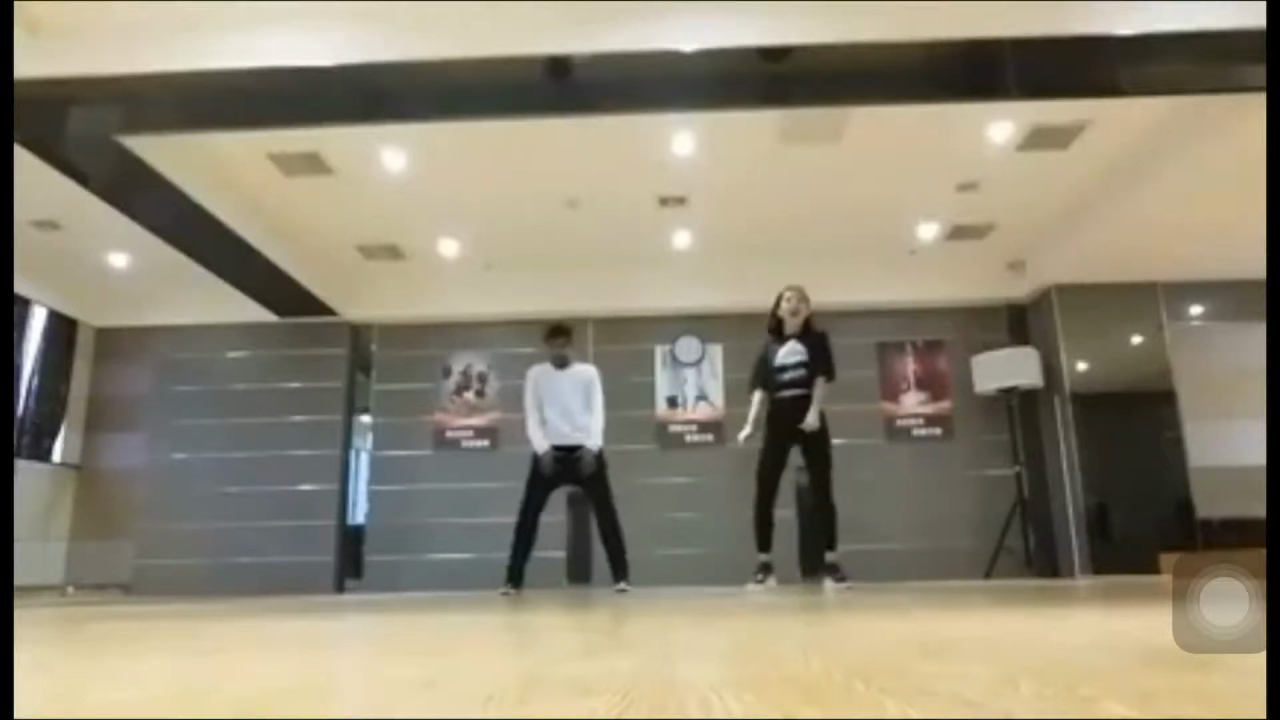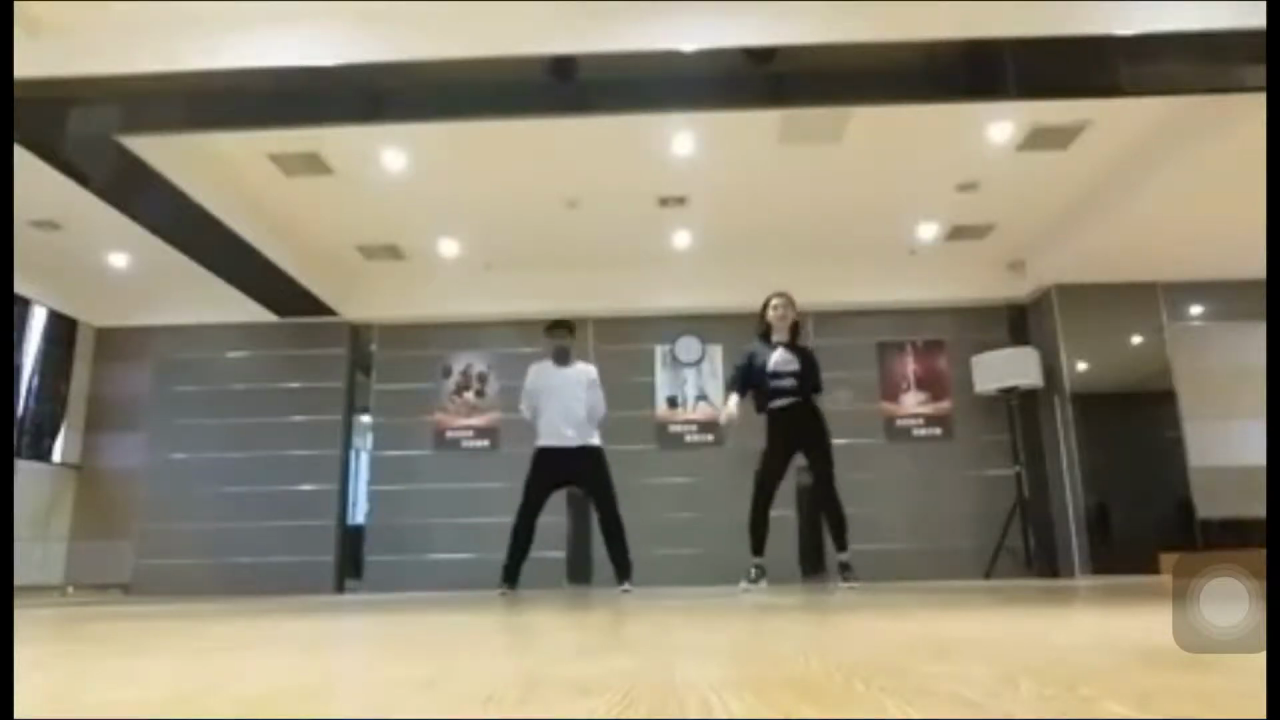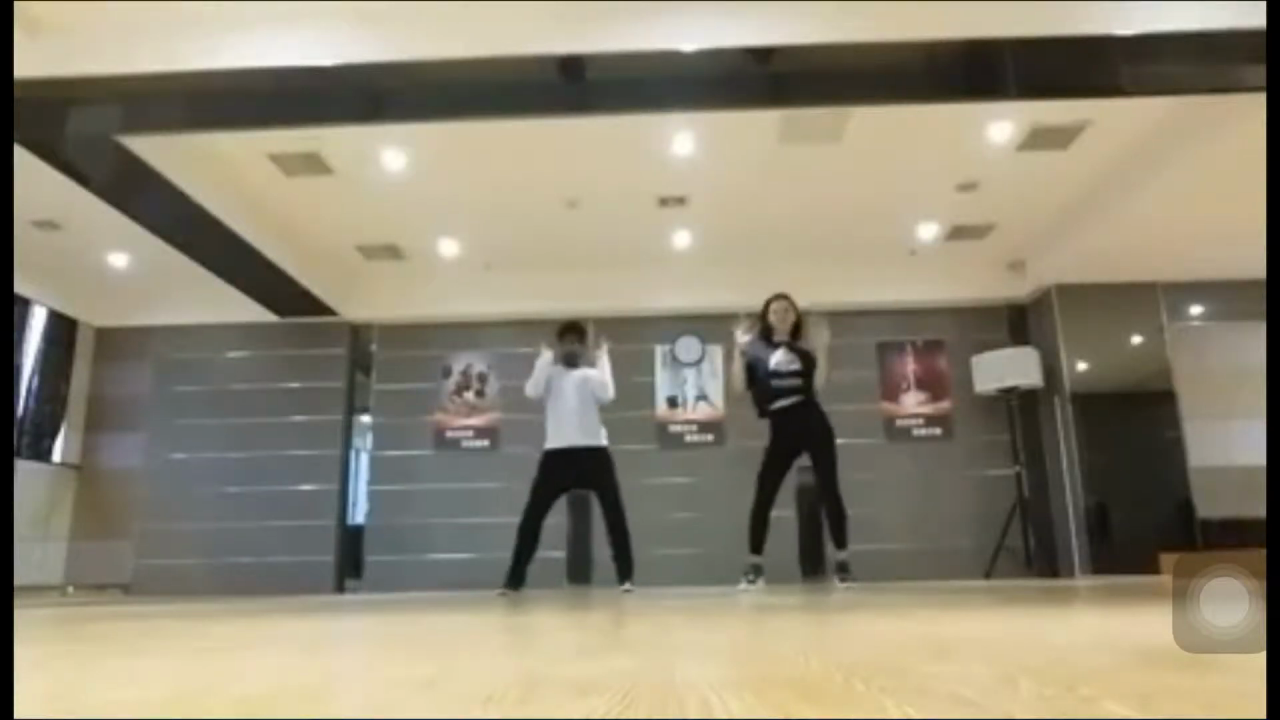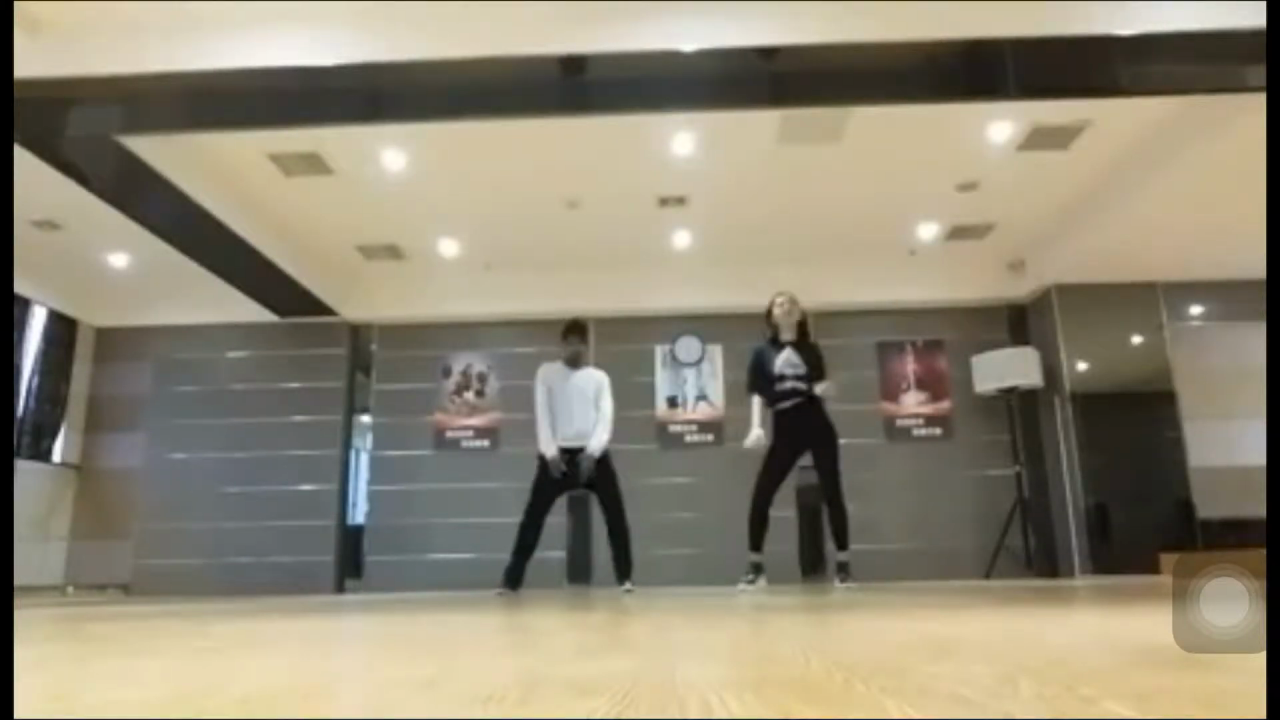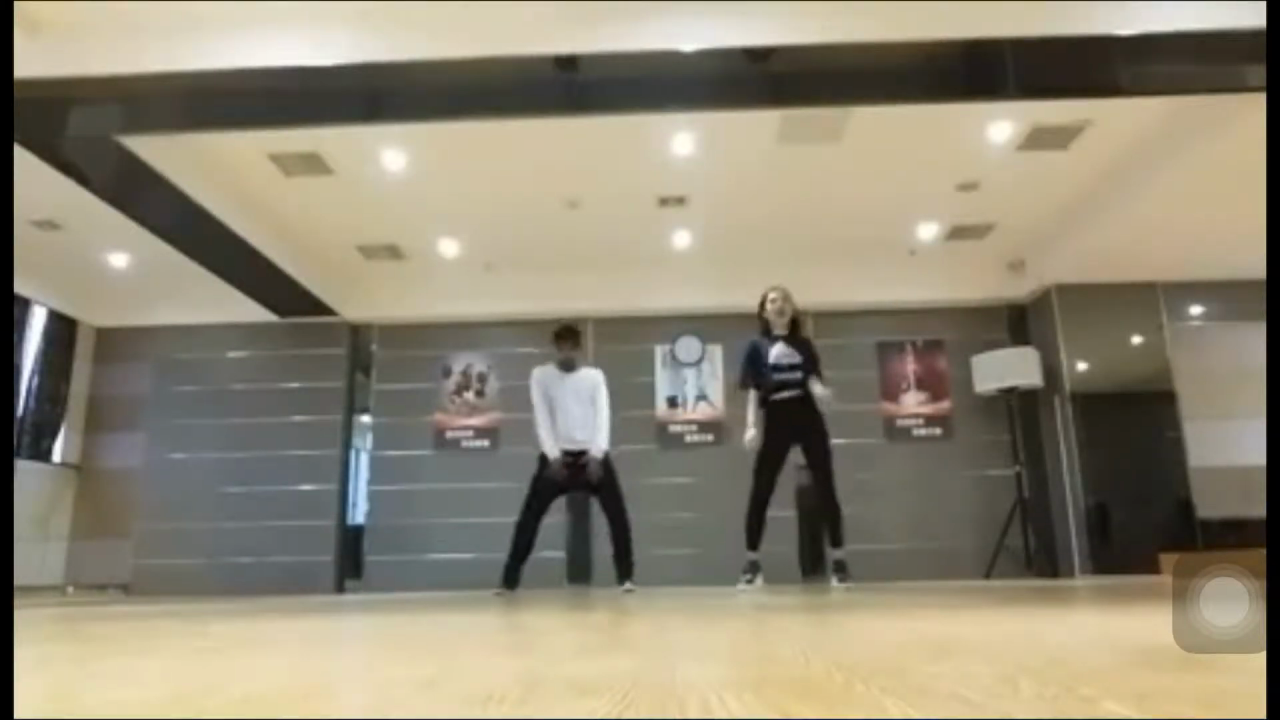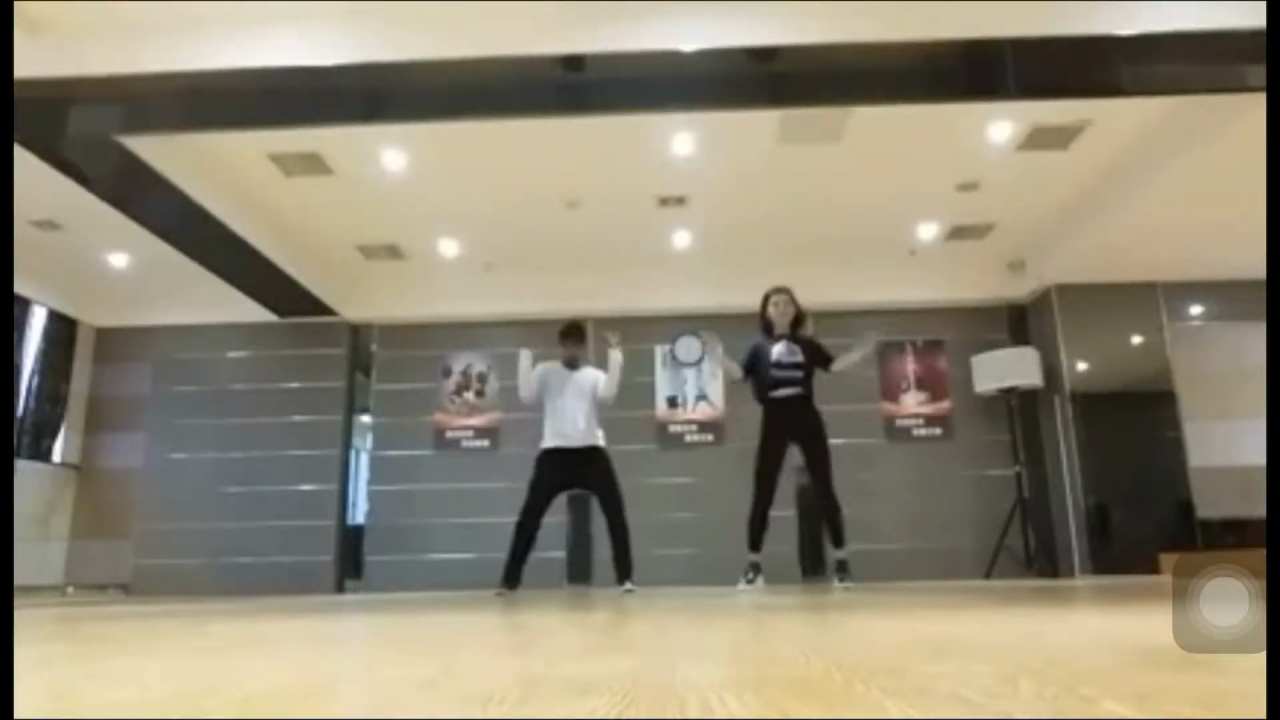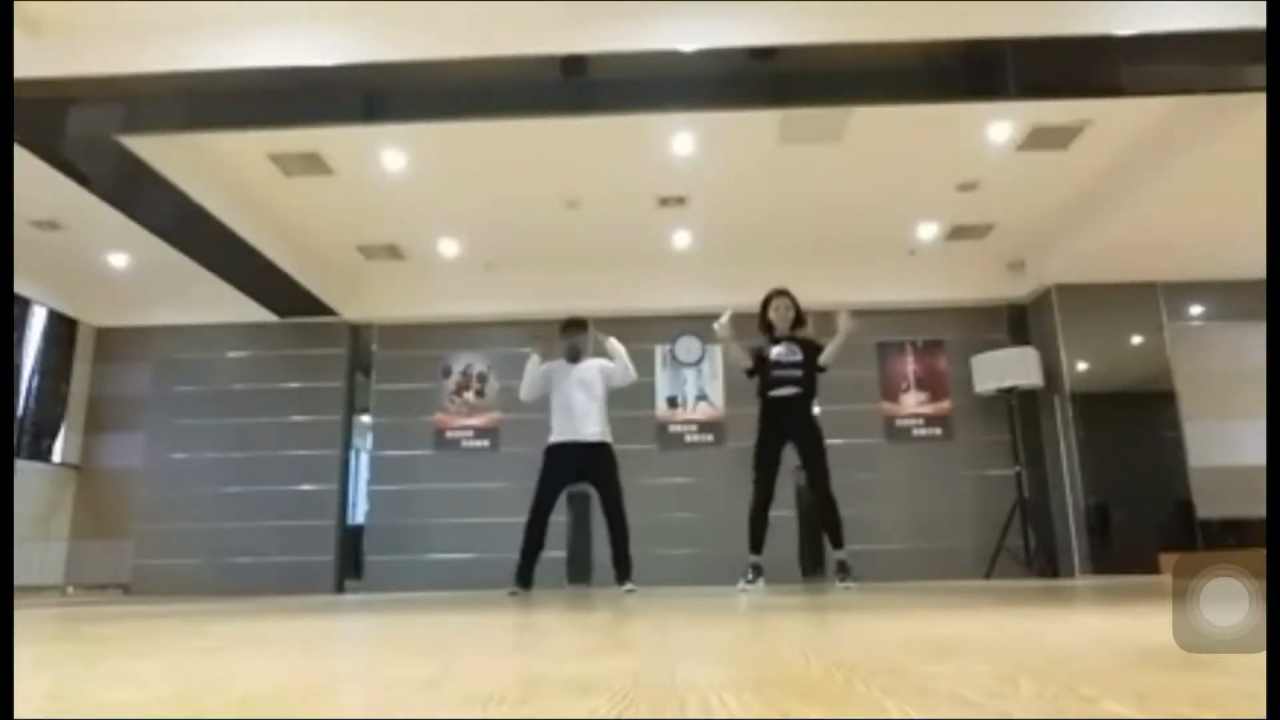
dt=0.7s
person 1, frame 1
left shoulder: (816, 339)
right shoulder: (769, 347)
left elbow: (822, 377)
right elbow: (759, 389)
left wrist: (814, 411)
right wrist: (749, 424)
left hip: (809, 421)
right hip: (777, 422)
left knee: (821, 491)
right knee: (765, 493)
left ankle: (830, 563)
right ankle: (764, 565)
person 1, frame 2
left shoulder: (804, 354)
right shoulder: (756, 352)
left elbow: (816, 392)
right elbow: (738, 389)
right wrist: (731, 407)
left hip: (809, 424)
right hip: (779, 429)
left knee: (826, 493)
right knee: (761, 496)
left ankle: (844, 563)
right ankle: (756, 567)
person 1, frame 3
left shoulder: (804, 351)
right shoulder: (756, 349)
left elbow: (817, 385)
right elbow: (739, 386)
left wrist: (822, 352)
right wrist: (739, 352)
left hip: (813, 425)
right hip: (782, 430)
left knee: (829, 492)
right knee: (764, 496)
left ankle: (841, 562)
right ankle: (754, 566)
person 1, frame 4
left shoulder: (811, 350)
right shoulder: (763, 352)
left elbow: (820, 386)
right elbow: (758, 395)
left wrist: (822, 388)
right wrist: (756, 427)
left hip: (816, 426)
right hip: (785, 431)
left knee: (832, 493)
right knee: (761, 494)
left ankle: (842, 564)
right ankle: (755, 565)
person 1, frame 5
left shoulder: (803, 344)
right shoulder: (758, 346)
left elbow: (813, 378)
right elbow: (753, 389)
left wrist: (820, 390)
right wrist: (751, 425)
left hip: (808, 418)
right hip: (776, 421)
left knee: (825, 490)
right knee: (760, 492)
left ankle: (838, 561)
right ankle: (752, 564)
person 1, frame 6
left shoulder: (808, 344)
right shoulder: (761, 347)
left elbow: (833, 366)
right elbow: (740, 373)
left wrist: (862, 351)
right wrist: (719, 355)
left hip: (807, 420)
right hip: (774, 422)
left knee: (824, 490)
right knee: (762, 493)
left ankle: (841, 562)
right ankle: (753, 565)
person 1, frame 7
left shoulder: (807, 345)
right shoulder: (763, 348)
left elbow: (824, 361)
right elbow: (746, 364)
left wrist: (842, 333)
right wrist: (727, 339)
left hip: (803, 420)
right hip: (772, 421)
left knee: (821, 490)
right knee: (762, 494)
left ankle: (841, 561)
right ankle: (754, 566)
person 2, frame 1
left shoulder: (588, 373)
right shoulder: (535, 374)
left elbow: (597, 413)
right elbow: (532, 416)
left wrist: (591, 447)
right wrist: (543, 449)
left hip: (585, 450)
right hip: (549, 452)
left knee: (606, 512)
right knee: (528, 513)
left ankle: (621, 575)
right ankle: (514, 578)
person 2, frame 2
left shoulder: (588, 372)
right shoulder: (537, 371)
left elbow: (597, 414)
right elbow: (528, 411)
left wrist: (595, 392)
right wrist: (528, 406)
left hip: (586, 450)
right hip: (548, 451)
left knee: (609, 511)
right knee: (527, 513)
left ankle: (624, 575)
right ankle: (509, 578)
person 2, frame 3
left shoulder: (593, 374)
right shoulder: (550, 373)
left elbow: (606, 396)
right elbow: (532, 392)
left wrist: (602, 360)
right wrist: (545, 359)
left hip: (594, 452)
right hip: (557, 453)
left knee: (614, 513)
right knee: (532, 515)
left ankle: (625, 576)
right ankle: (514, 578)
person 2, frame 4
left shoulder: (599, 377)
right shoulder: (547, 372)
left elbow: (606, 415)
right elbow: (544, 411)
left wrist: (593, 451)
right wrist: (550, 452)
left hip: (593, 454)
right hip: (557, 454)
left knee: (615, 513)
right knee: (533, 514)
left ankle: (624, 576)
right ankle: (512, 579)
person 2, frame 5
left shoulder: (595, 376)
right shoulder: (541, 375)
left elbow: (602, 416)
right elbow: (542, 417)
left wrist: (598, 453)
right wrist: (553, 455)
left hip: (593, 455)
right hip: (556, 455)
left knee: (618, 513)
right knee: (530, 515)
left ankle: (625, 575)
right ankle: (510, 578)
person 2, frame 6
left shoulder: (595, 376)
right shoulder: (546, 371)
left elbow: (607, 394)
right elbow: (527, 396)
left wrist: (615, 356)
right wrist: (525, 359)
left hip: (590, 451)
right hip: (554, 452)
left knee: (614, 510)
right knee: (530, 513)
left ankle: (625, 576)
right ankle: (510, 578)
person 2, frame 7
left shoulder: (601, 366)
right shoulder: (550, 370)
left elbow: (629, 377)
right elbow: (527, 395)
left wrist: (612, 346)
right wrist: (535, 361)
left hip: (597, 445)
right hip: (560, 447)
left knee: (615, 510)
right knee: (539, 510)
left ankle: (624, 575)
right ankle: (523, 578)
